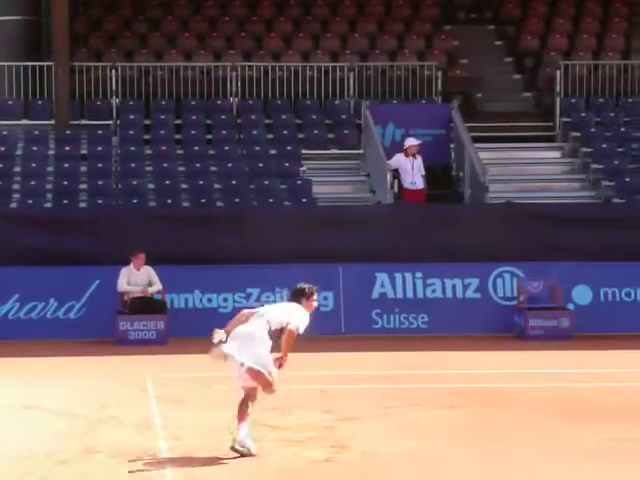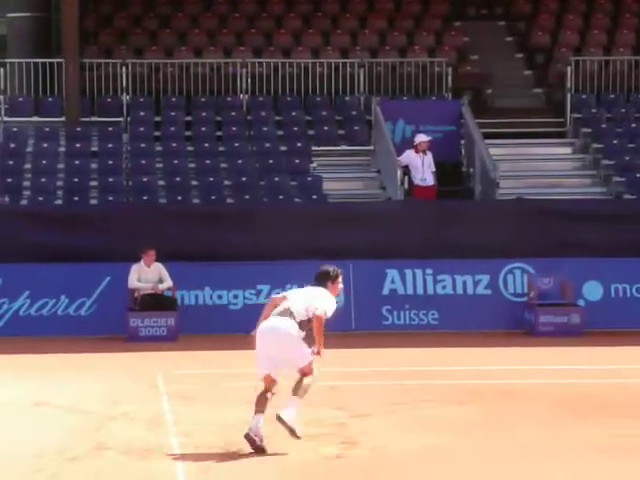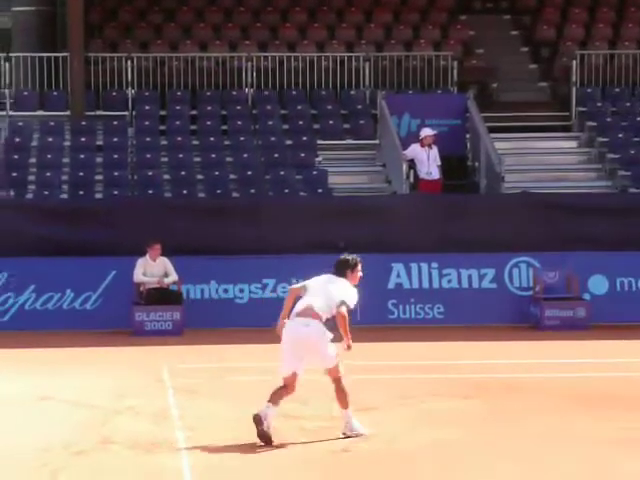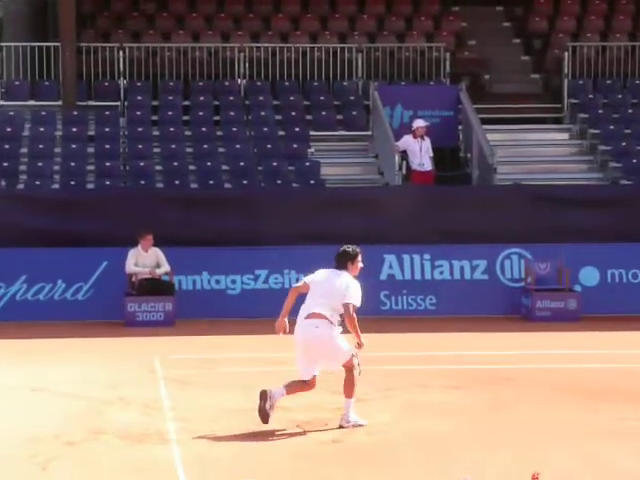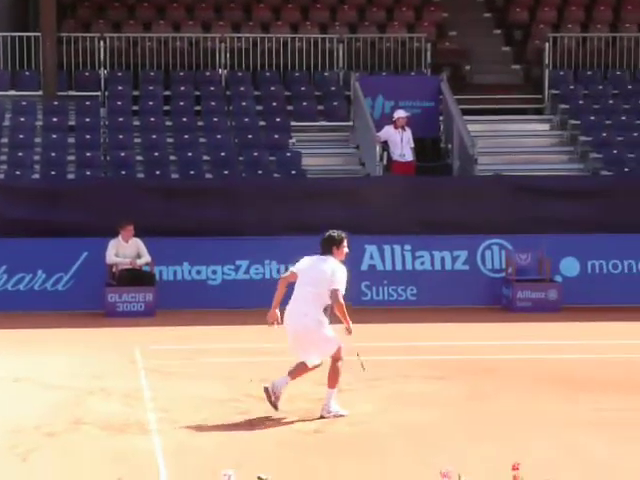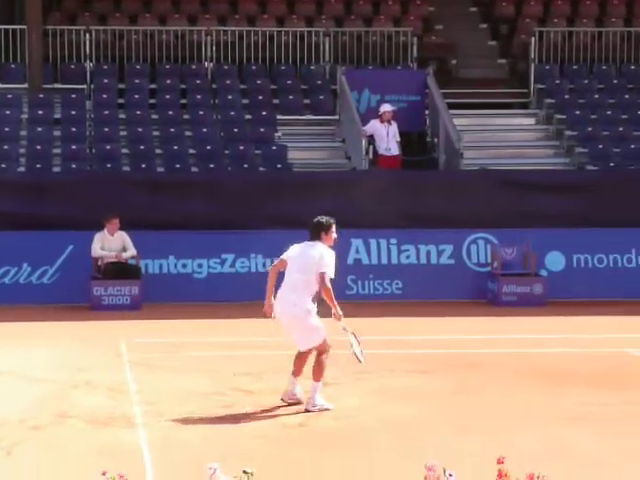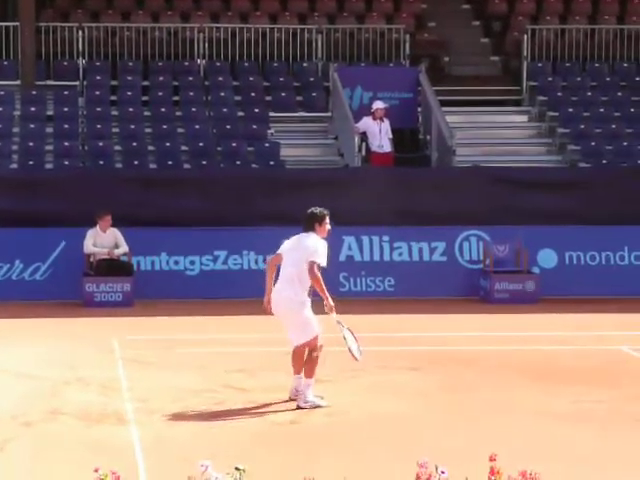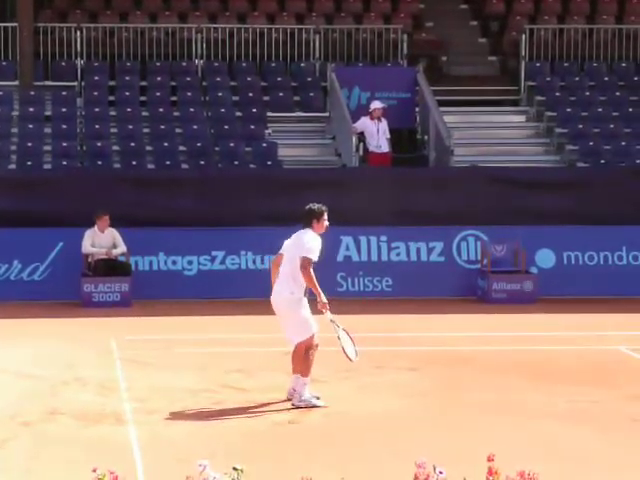
dt=0.1s
person 1, frame 1
left shoulder: (276, 307)
right shoulder: (302, 314)
left elbow: (245, 314)
right elbow: (290, 332)
left wrist: (225, 332)
right wrist: (283, 357)
left hip: (240, 333)
right hip: (256, 336)
left knee: (251, 392)
right knee: (268, 386)
left ankle: (242, 438)
person 1, frame 2
left shoulder: (302, 291)
right shoulder: (328, 299)
left elbow: (274, 300)
right elbow: (318, 318)
left wrist: (260, 326)
right wrist: (319, 346)
left hip: (266, 328)
right hip: (285, 329)
left knee: (269, 386)
right knee: (308, 373)
left ankle: (256, 429)
right ankle: (289, 413)
person 1, frame 3
left shoulder: (322, 279)
right shoulder: (349, 290)
left elbow: (293, 291)
right elbow: (341, 315)
left wrist: (283, 319)
right wrist: (348, 340)
left hip: (293, 329)
right hip: (312, 331)
left knee: (288, 384)
right knee: (337, 376)
left ankle: (265, 415)
right ankle: (350, 424)
person 1, frame 4
left shoulder: (322, 274)
right shoulder: (352, 284)
left elbow: (295, 290)
right elbow: (349, 314)
left wrist: (282, 317)
right wrist: (359, 337)
left hip: (302, 329)
right hip: (324, 330)
left knee: (308, 383)
right knee: (351, 365)
left ankle: (273, 395)
right ankle: (348, 416)
person 1, frame 5
left shoulder: (307, 261)
right shoulder: (338, 268)
left elbow: (283, 281)
right elbow: (336, 300)
left wrist: (274, 308)
right wrist: (347, 323)
left hip: (292, 319)
right hip: (312, 320)
left knee: (310, 363)
right knee: (336, 356)
left ankle: (278, 386)
right ankle: (329, 406)
person 1, frame 6
left shoulder: (297, 248)
right shoulder: (326, 253)
left elbow: (274, 269)
right elbow: (324, 284)
left wrist: (269, 298)
right wrist: (335, 308)
left hip: (282, 305)
right hip: (300, 308)
left knee: (307, 347)
right knee: (323, 349)
left ankle: (292, 391)
right ankle: (314, 399)
person 1, frame 7
left shoulder: (294, 240)
right shoulder: (318, 243)
left elbow: (271, 264)
right elbow: (313, 272)
left wrist: (269, 293)
right wrist: (327, 298)
left hip: (279, 298)
right hip: (295, 300)
left knee: (302, 344)
right knee: (314, 345)
left ankle: (298, 389)
right ankle: (305, 396)
person 1, frame 8
left shoulder: (295, 238)
right shoulder: (313, 239)
left elbow: (276, 263)
right elbow: (305, 268)
left wrist: (276, 289)
right wrist: (320, 295)
left hip: (279, 295)
right hip: (291, 297)
left knee: (302, 343)
right knee: (311, 344)
left ankle: (296, 389)
right ankle: (301, 395)
